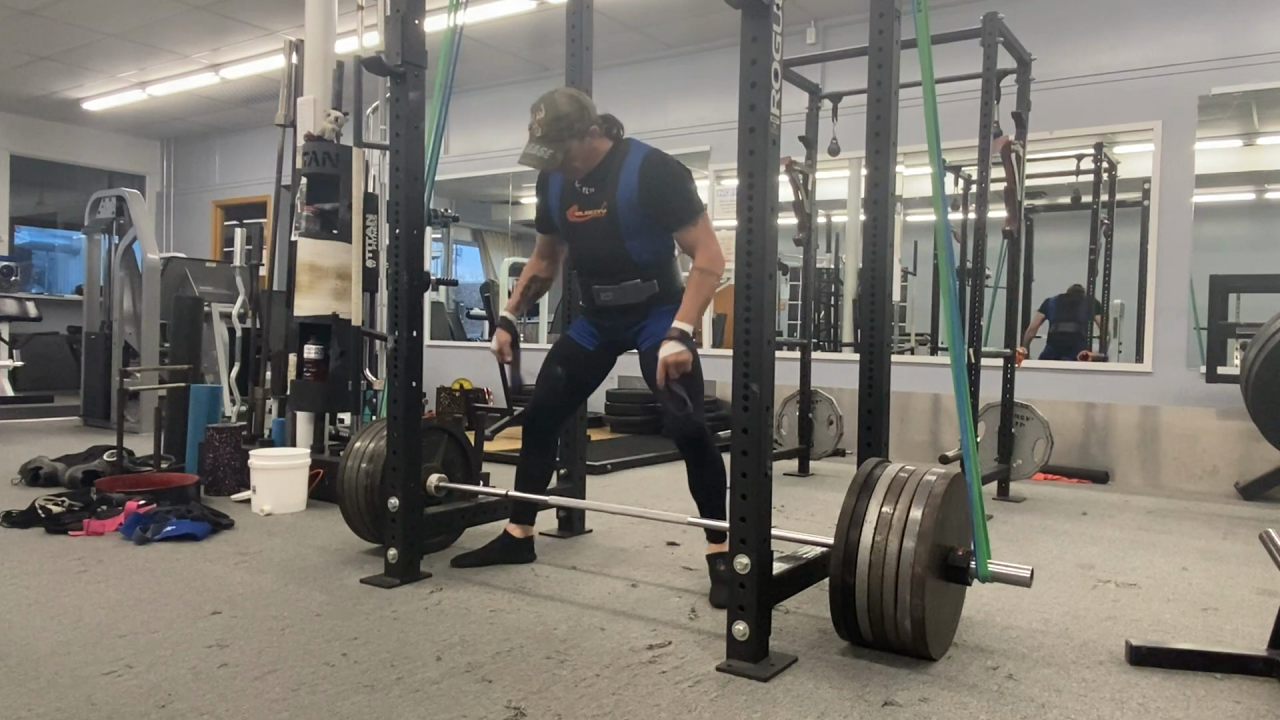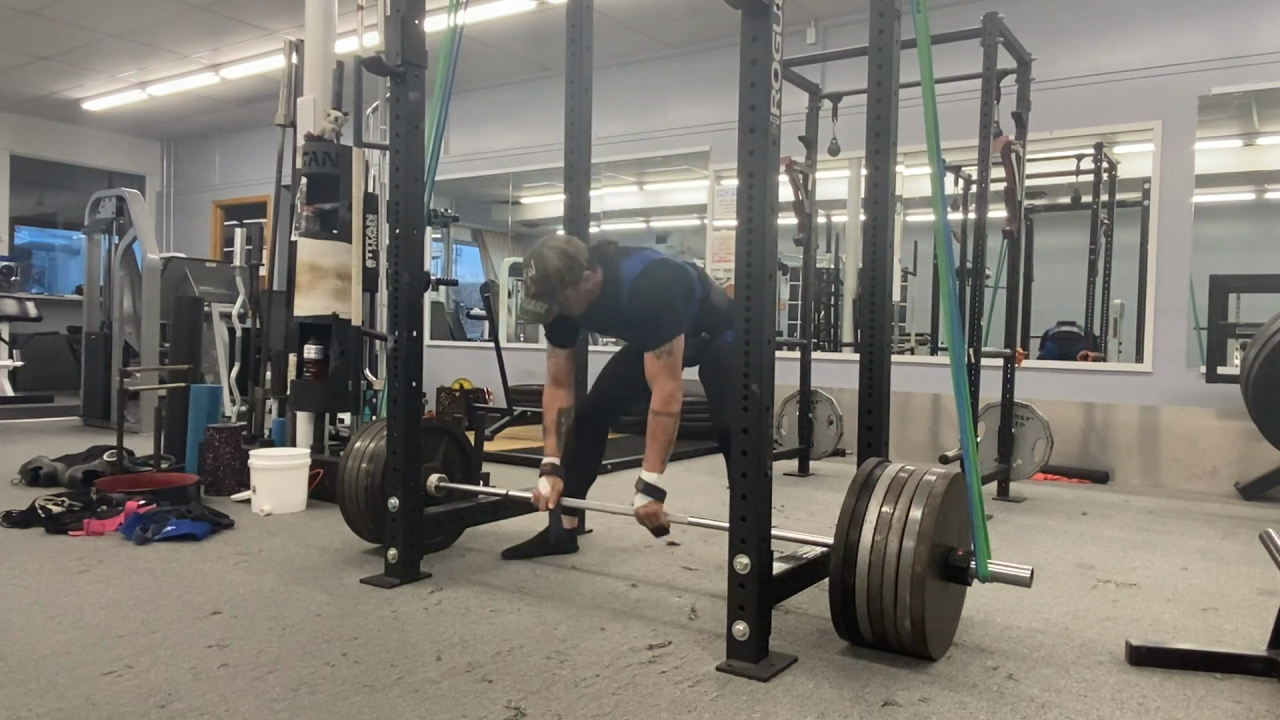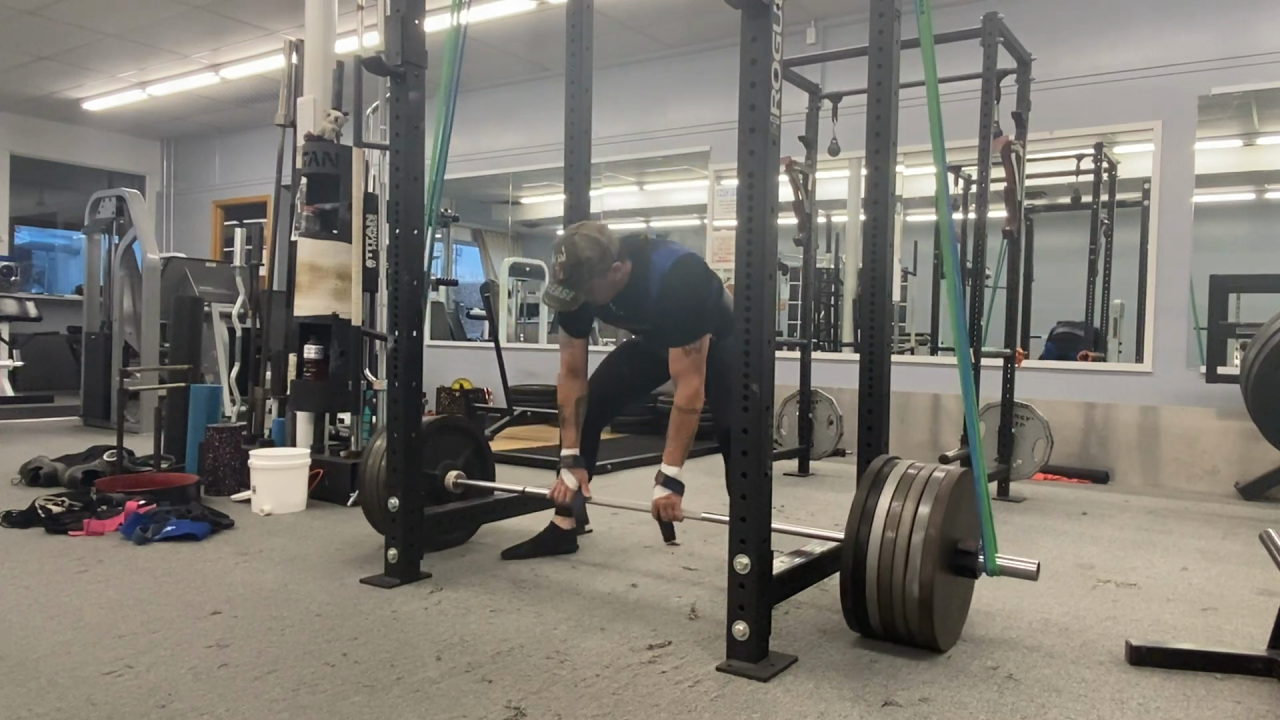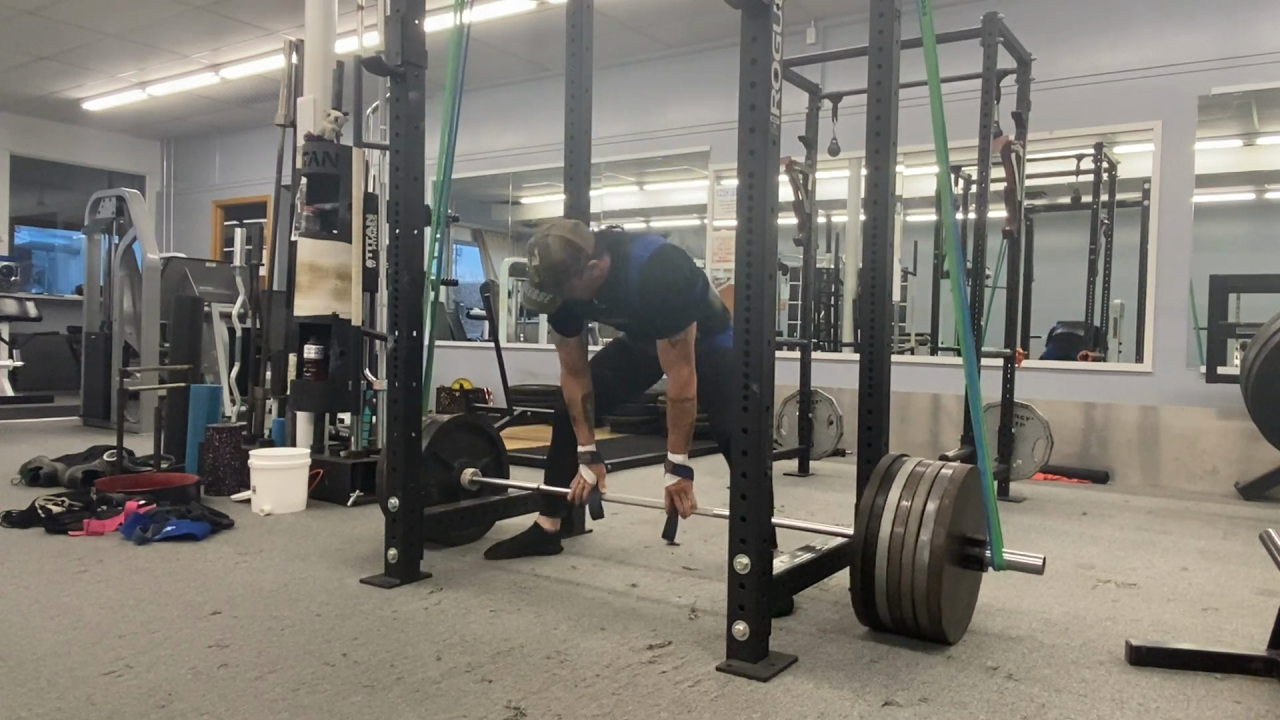
dt=0.7s
person 1, frame 1
left shoulder: (654, 172)
right shoulder: (554, 182)
left elbow: (708, 256)
right elbow: (545, 258)
left wrist: (680, 334)
right wrist: (508, 318)
left hip: (657, 314)
right hip: (596, 317)
left knee: (688, 428)
right knee: (538, 419)
left ankle: (722, 554)
right ankle: (517, 536)
person 1, frame 2
left shoulder: (650, 283)
right shoulder: (561, 298)
left elbow: (666, 390)
right elbow: (559, 385)
left wrist: (650, 487)
right wrist: (550, 467)
left hip: (714, 332)
left knee: (729, 427)
right knee: (590, 412)
right ankle: (564, 528)
person 1, frame 3
left shoulder: (678, 278)
right shoulder: (579, 282)
left elbow: (690, 386)
right elbow: (571, 373)
left wrist: (669, 480)
right wrist: (570, 460)
left hip: (717, 339)
right hip: (653, 340)
left knee: (732, 428)
right knee: (582, 411)
right ankle: (564, 527)
person 1, frame 4
left shoulder: (656, 270)
right shoulder: (560, 286)
left elbow: (681, 373)
right elbow: (575, 372)
left wrist: (678, 467)
right wrist: (587, 456)
left hip: (706, 338)
right hip: (639, 339)
left knee: (732, 432)
right knee: (569, 414)
right ankle: (545, 532)
